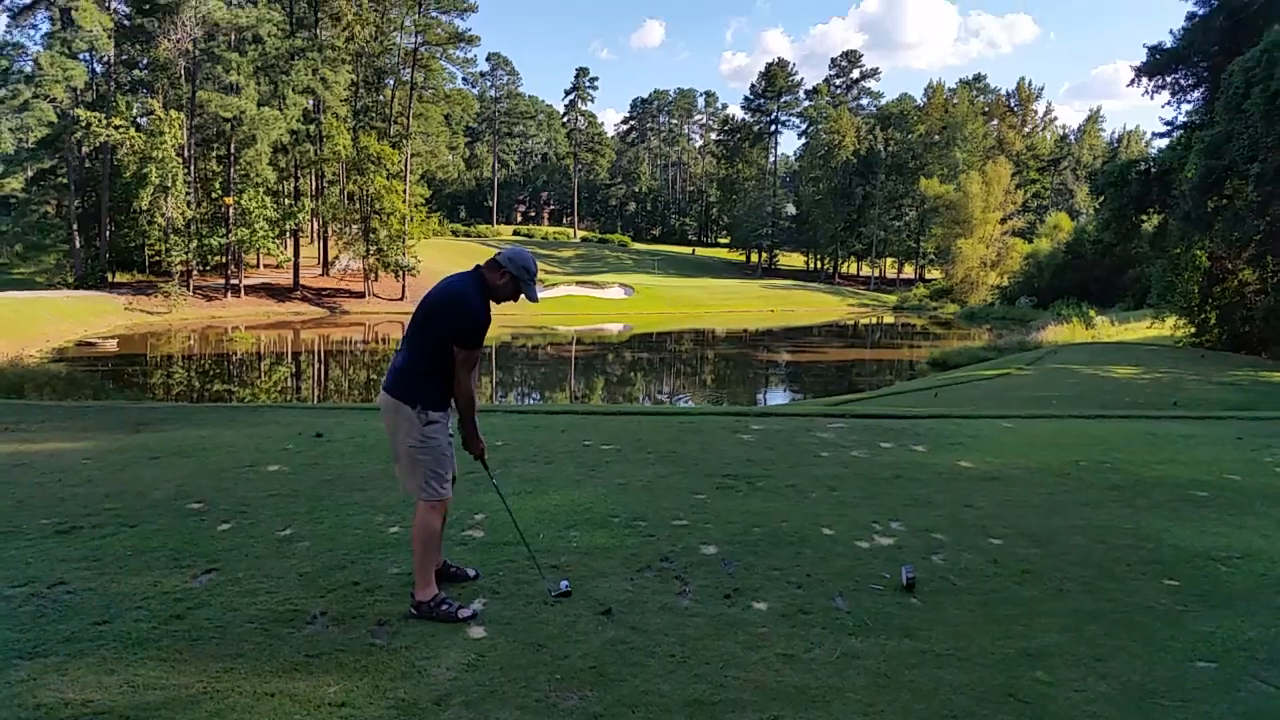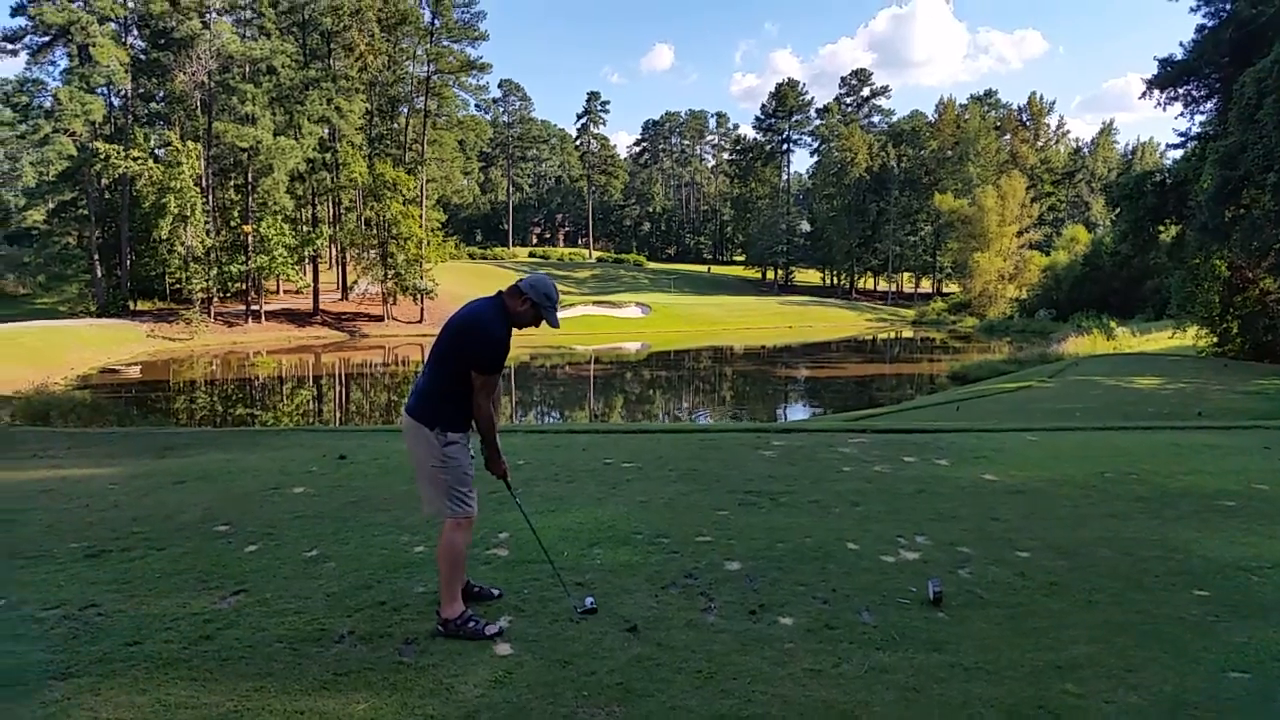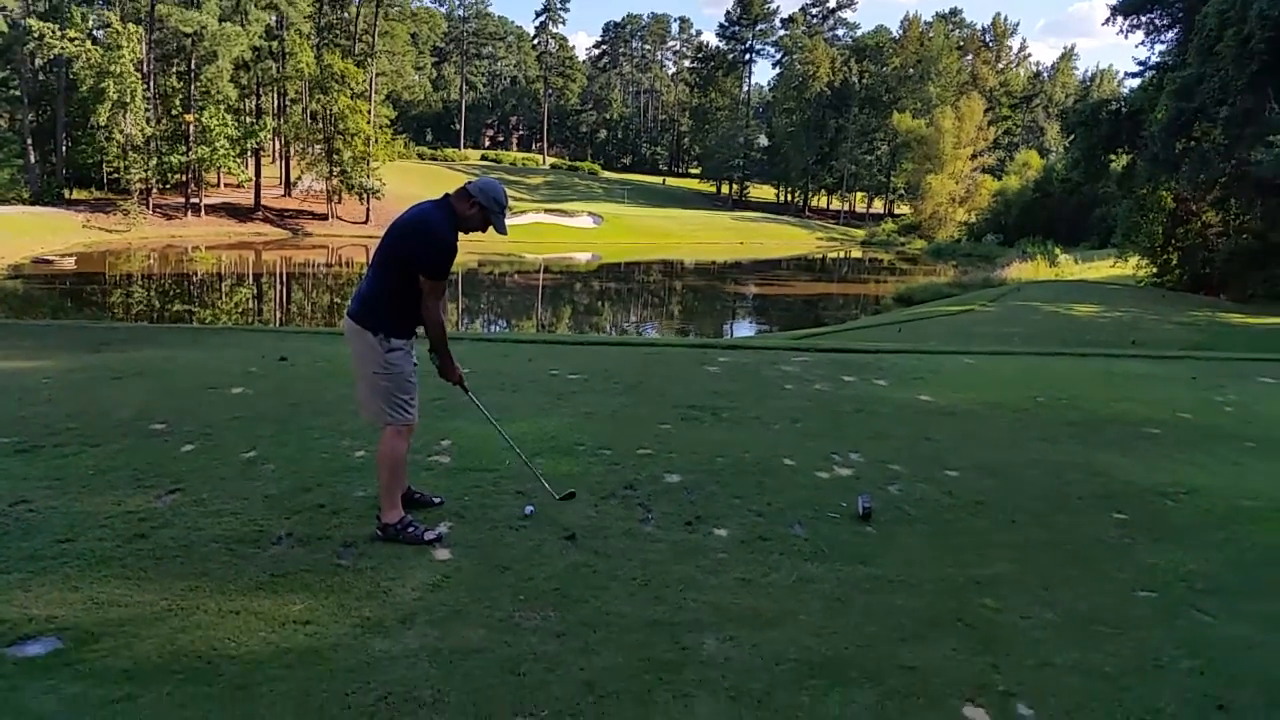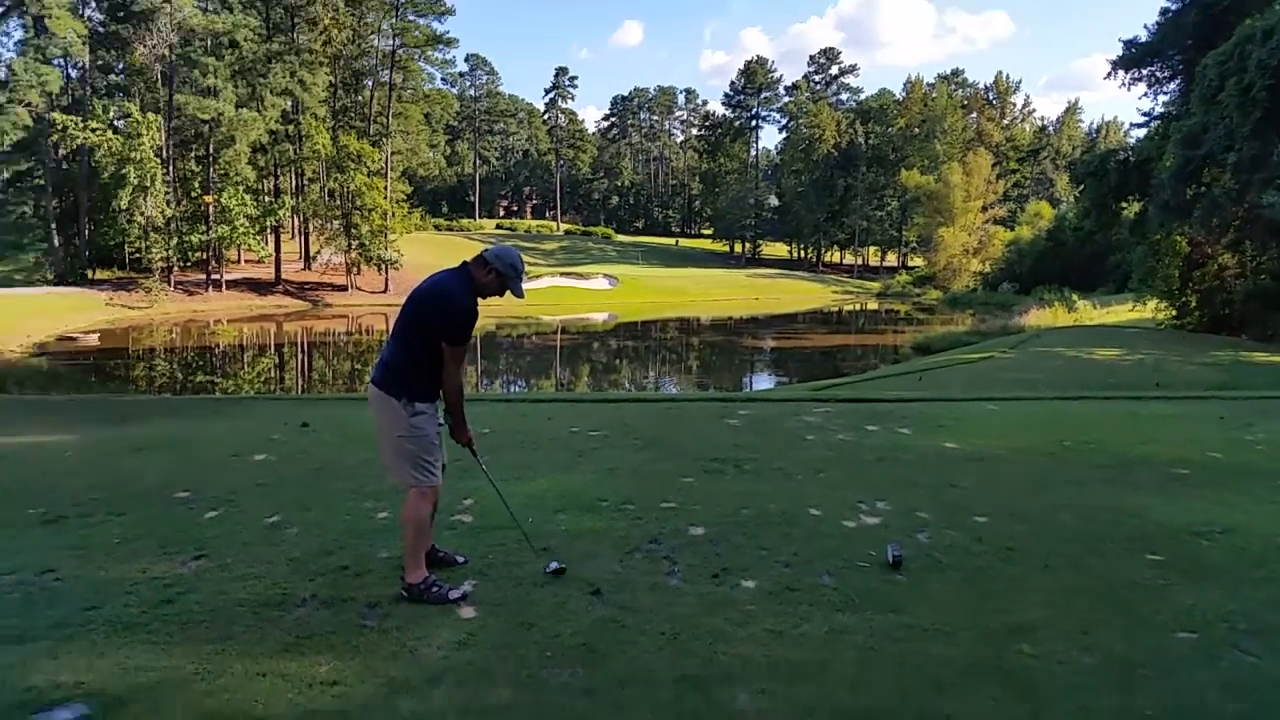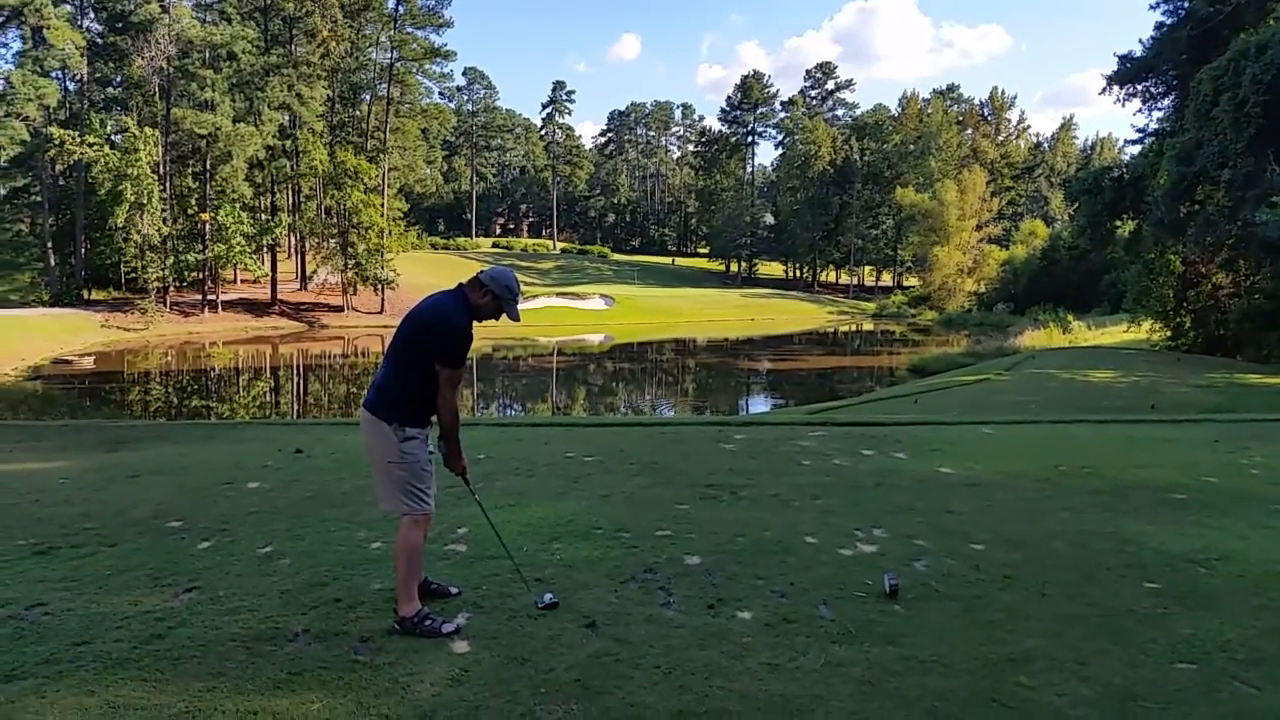
dt=0.5s
person 1, frame 1
left shoulder: (465, 288)
right shoulder: (470, 304)
left elbow: (465, 368)
right elbow: (462, 375)
left wrist: (467, 425)
right wrist: (471, 433)
left hip: (418, 397)
right hip: (415, 403)
left knee: (442, 485)
right knee: (432, 498)
left ankle: (435, 563)
right ankle: (425, 595)
person 1, frame 2
left shoulder: (487, 312)
right shoulder: (491, 329)
left elbow: (488, 389)
right elbow: (481, 399)
left wrist: (492, 441)
right wrist: (493, 454)
left hip: (438, 418)
right hip: (436, 425)
left knee: (460, 509)
right knee: (459, 516)
left ankle: (458, 583)
right ankle: (451, 612)
person 1, frame 3
left shoulder: (433, 215)
right shoulder: (439, 232)
left elbow: (430, 297)
right elbow: (430, 304)
left wrist: (438, 351)
right wrist: (445, 360)
left hip: (381, 324)
right hip: (379, 331)
left knee: (401, 417)
right knee: (398, 422)
left ankle: (398, 490)
right ankle: (390, 518)
person 1, frame 4
left shoulder: (451, 282)
right shoulder: (458, 299)
right elbow: (451, 371)
left wrist: (452, 416)
right wrist: (459, 424)
left hip: (407, 389)
right hip: (404, 396)
left knee: (429, 477)
right knee: (423, 485)
left ankle: (423, 550)
right ankle: (415, 578)
person 1, frame 5
left shoulder: (446, 305)
right shoulder: (454, 322)
right elbow: (446, 395)
left wrist: (446, 444)
right wrist: (454, 452)
left hip: (398, 414)
right hip: (395, 421)
left knee: (420, 507)
right knee: (416, 513)
left ankle: (415, 581)
right ankle: (408, 610)
